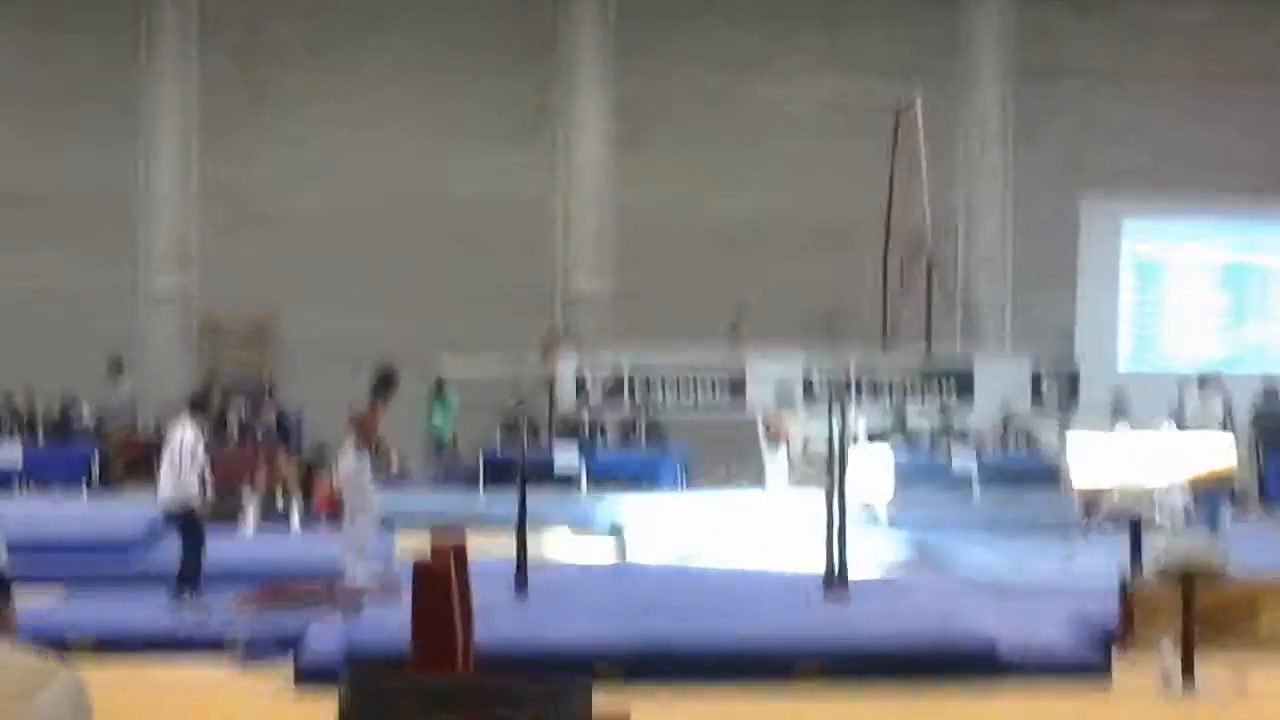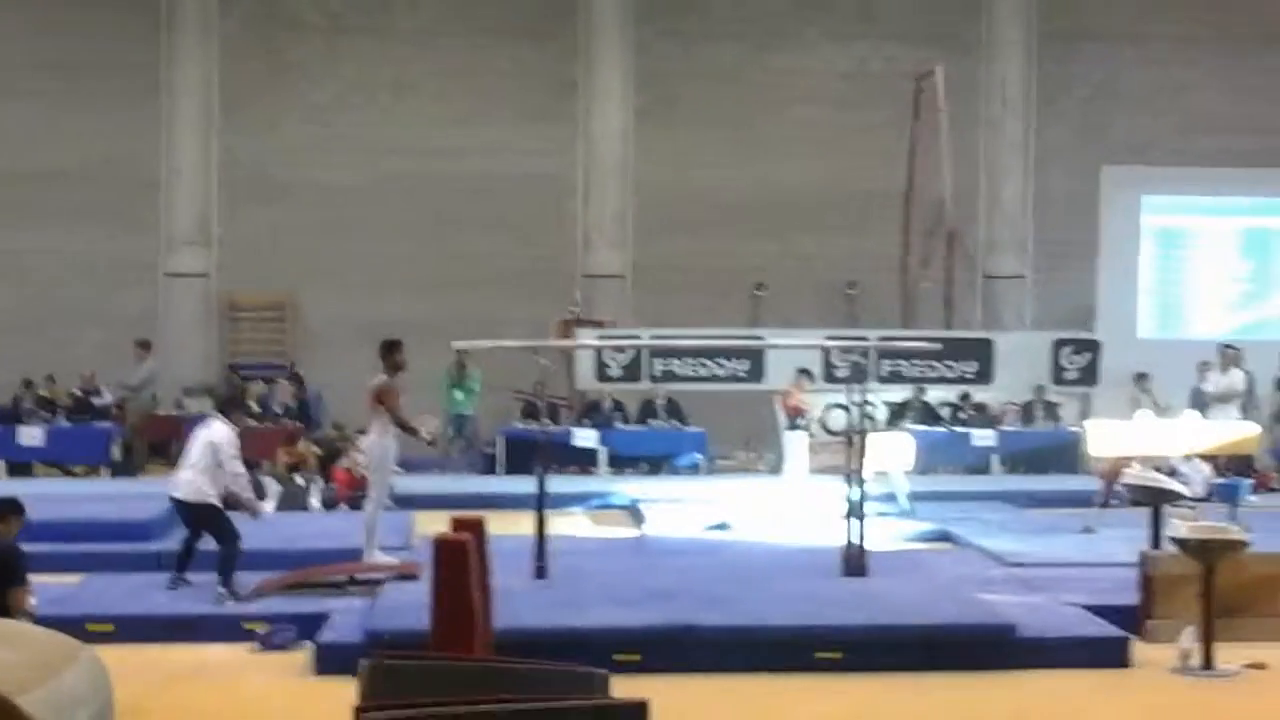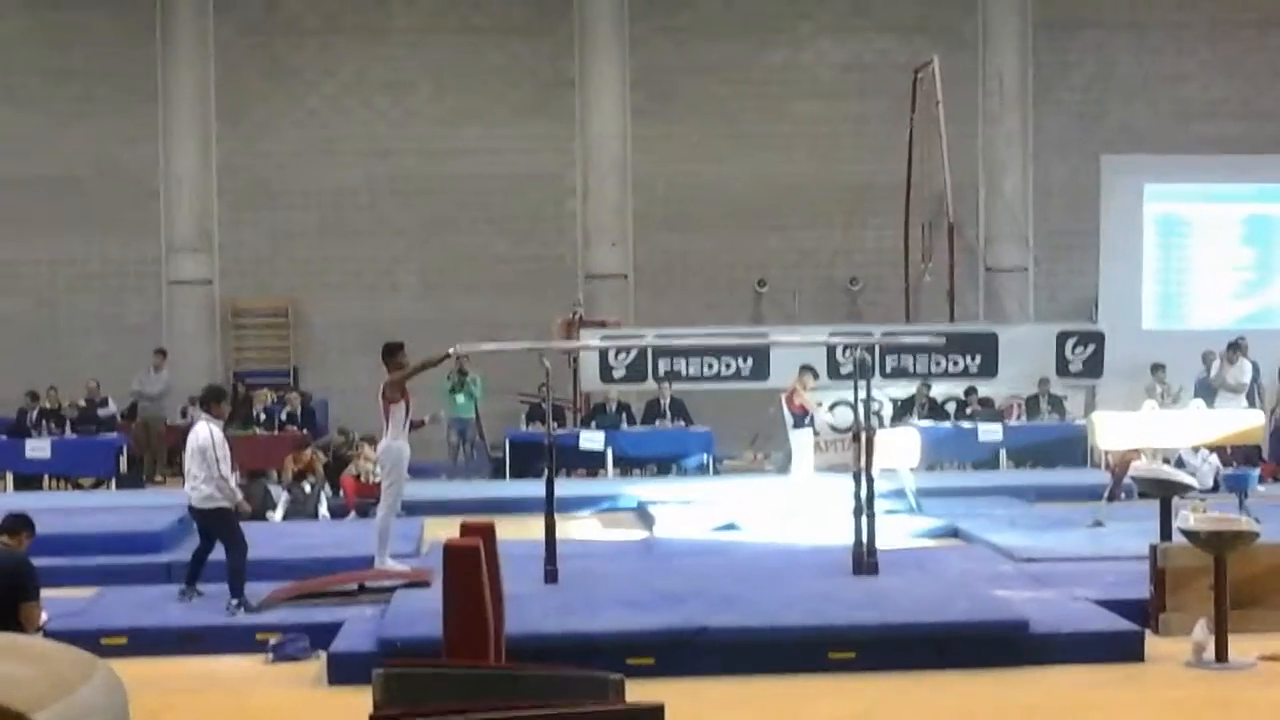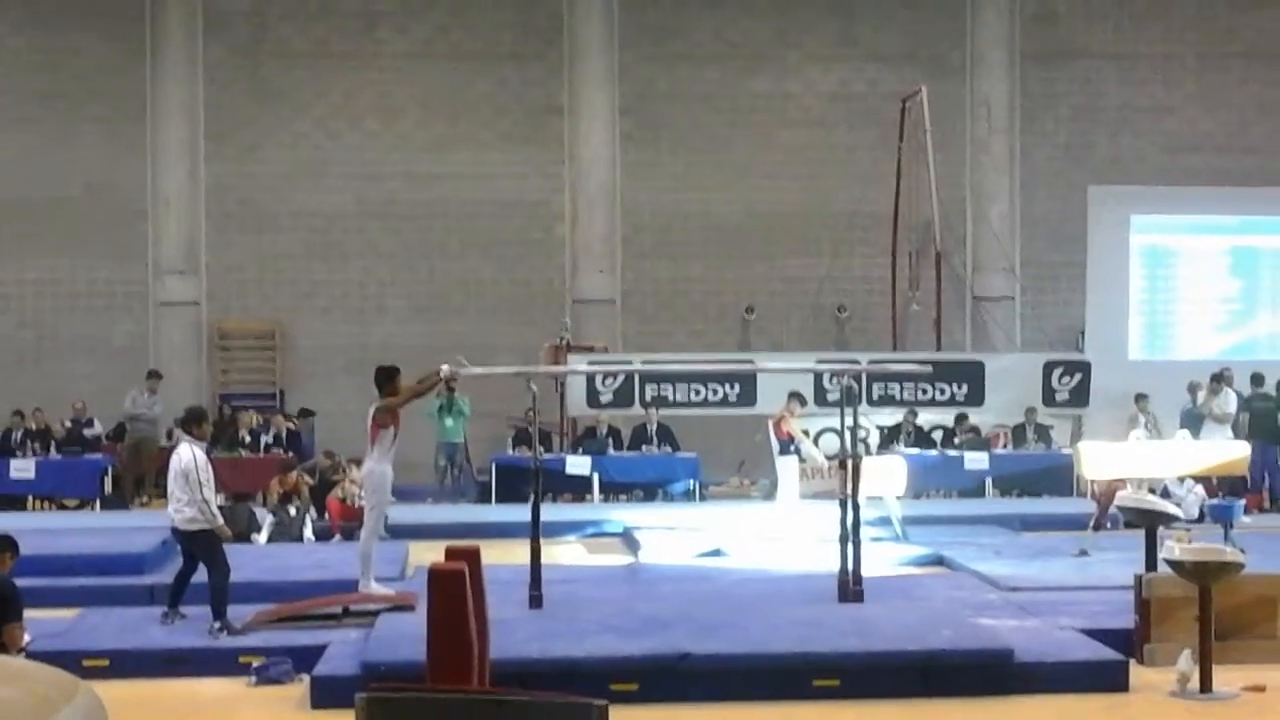
dt=0.7s
person 1, frame 1
left shoulder: (373, 411)
right shoulder: (368, 412)
left elbow: (373, 443)
right elbow: (364, 446)
left hip: (357, 466)
right hip: (355, 466)
left knee: (352, 518)
right knee: (369, 514)
left ankle: (353, 566)
right ankle: (358, 565)
person 1, frame 2
left shoulder: (387, 383)
right shoulder: (386, 385)
left elbow: (395, 419)
right elbow: (397, 419)
left wrist: (419, 432)
right wrist: (422, 433)
left hip: (383, 443)
right hip: (380, 444)
left knee: (377, 499)
right knee: (376, 499)
left ankle: (372, 550)
right ankle: (370, 552)
person 1, frame 3
left shoulder: (397, 385)
right shoulder: (393, 382)
right elbow: (422, 366)
left wrist: (425, 421)
right wrist: (449, 354)
left hip: (397, 447)
right hip: (394, 448)
left knee: (390, 505)
right knee: (389, 505)
left ankle: (383, 557)
right ankle: (381, 559)
person 1, frame 4
left shoulder: (388, 405)
right shoulder: (385, 407)
left elbow: (415, 388)
right elbow: (416, 393)
left wrist: (439, 371)
right wrist: (443, 377)
left hip: (380, 469)
right hip: (377, 470)
left knee: (373, 528)
right knee: (372, 528)
left ankle: (366, 580)
right ankle: (366, 582)
person 2, frame 1
left shoulder: (194, 432)
right shoulder: (188, 434)
right elbow: (184, 470)
left wrist: (202, 496)
right wrist: (195, 500)
left hip: (183, 498)
right hip: (183, 500)
left knee: (192, 543)
right knee: (193, 544)
left ankle: (184, 589)
right ankle: (187, 590)
person 2, frame 2
left shoulder: (207, 427)
right shoulder: (225, 432)
right elbow: (234, 470)
left wrist: (239, 497)
right wrist: (251, 500)
left hip: (181, 492)
right hip: (198, 496)
left knee: (195, 532)
right knee: (230, 539)
left ankle: (178, 576)
right ankle: (225, 589)
person 2, frame 3
left shoulder: (197, 430)
right shoulder: (212, 432)
right elbow: (219, 474)
left wrist: (233, 498)
right wrist: (239, 500)
left hip: (198, 500)
right hip: (213, 502)
left knee: (206, 543)
right knee: (237, 547)
left ankle: (188, 588)
right ankle: (236, 601)
person 2, frame 4
left shoulder: (179, 451)
right shoulder: (195, 455)
right elbow: (202, 496)
left wrist: (214, 523)
right wrist: (220, 525)
left hip: (181, 521)
right hip: (196, 524)
left knee: (189, 565)
right knee: (220, 569)
left ankle: (171, 610)
right ankle: (219, 623)
